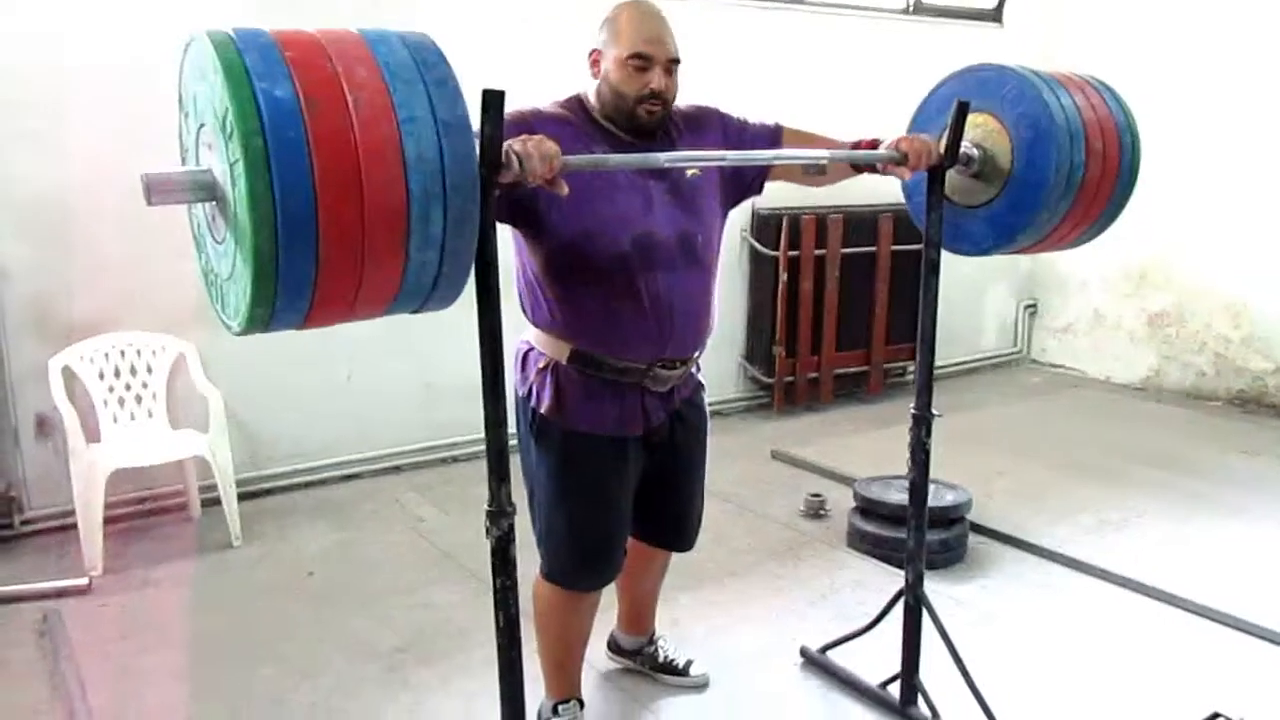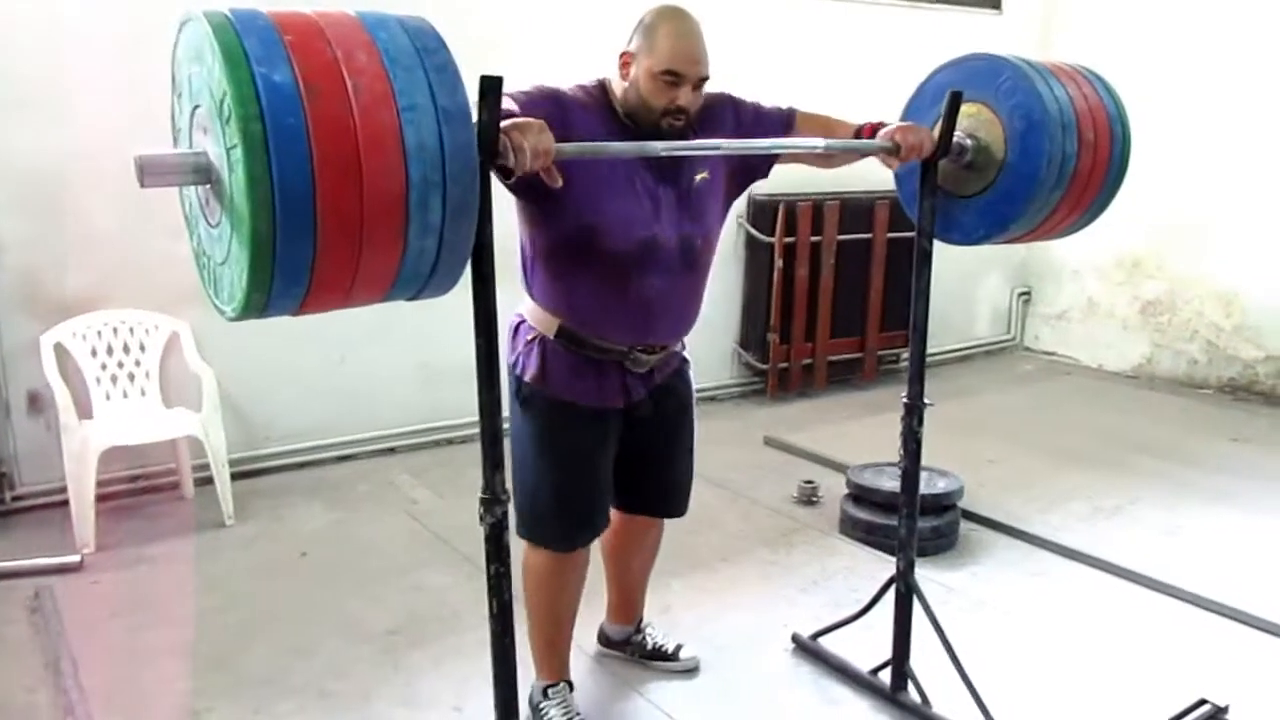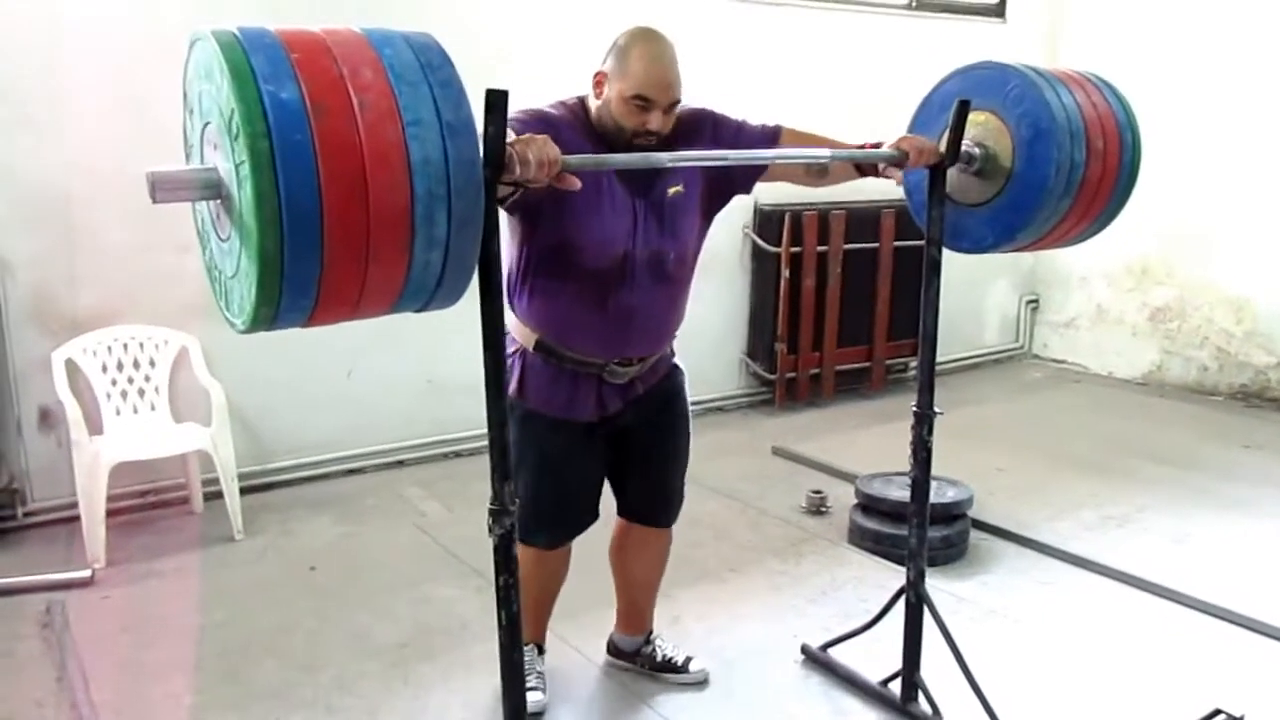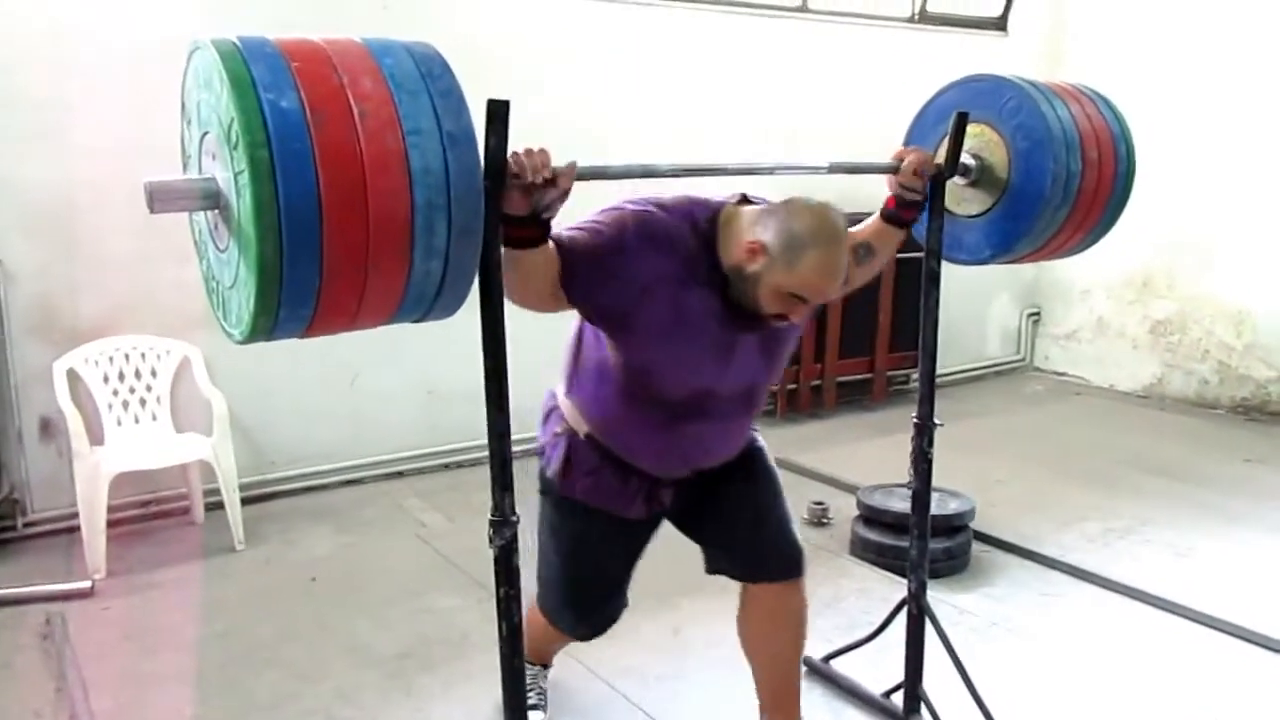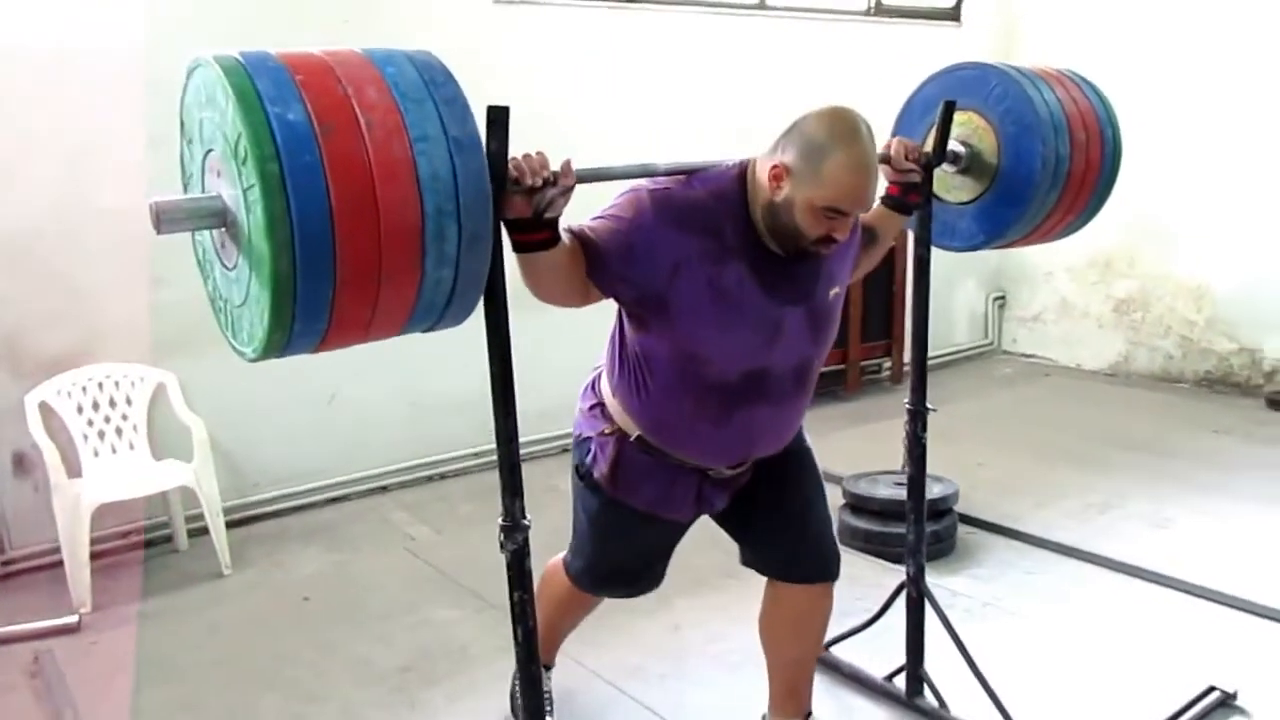
dt=0.5s
person 1, frame 1
left shoulder: (705, 135)
right shoulder: (544, 138)
left elbow: (799, 156)
left wrist: (875, 153)
right wrist: (502, 158)
left hip: (675, 391)
right hip: (580, 398)
left knee: (661, 532)
right knee: (578, 562)
left ankle: (636, 639)
person 1, frame 2
left shoulder: (721, 126)
right shoulder: (561, 118)
left elbow: (810, 134)
left wrist: (877, 134)
right wrist: (506, 135)
left hip: (660, 367)
right hip: (566, 370)
left knee: (648, 506)
right knee: (563, 529)
left ankle: (625, 627)
person 1, frame 3
left shoulder: (695, 135)
right shoulder: (547, 140)
left elbow: (796, 156)
left wrist: (879, 157)
right wrist: (511, 165)
left hip: (649, 376)
right hip: (552, 378)
left knee: (653, 515)
right knee: (548, 526)
left ankle: (633, 641)
right ankle: (525, 652)
person 1, frame 4
left shoulder: (789, 255)
right shoulder: (642, 243)
left elbow: (860, 257)
right elbow: (535, 286)
left wrist: (902, 207)
right wrist: (521, 219)
right hip: (599, 460)
left knee: (777, 571)
right knee: (578, 609)
right ankle: (530, 666)
person 1, frame 5
left shoulder: (828, 224)
right shoulder: (670, 217)
right elbow: (569, 281)
left wrist: (901, 198)
right wrist: (531, 224)
right hip: (643, 453)
left knee: (810, 570)
right knee: (595, 574)
right ankle: (532, 667)
